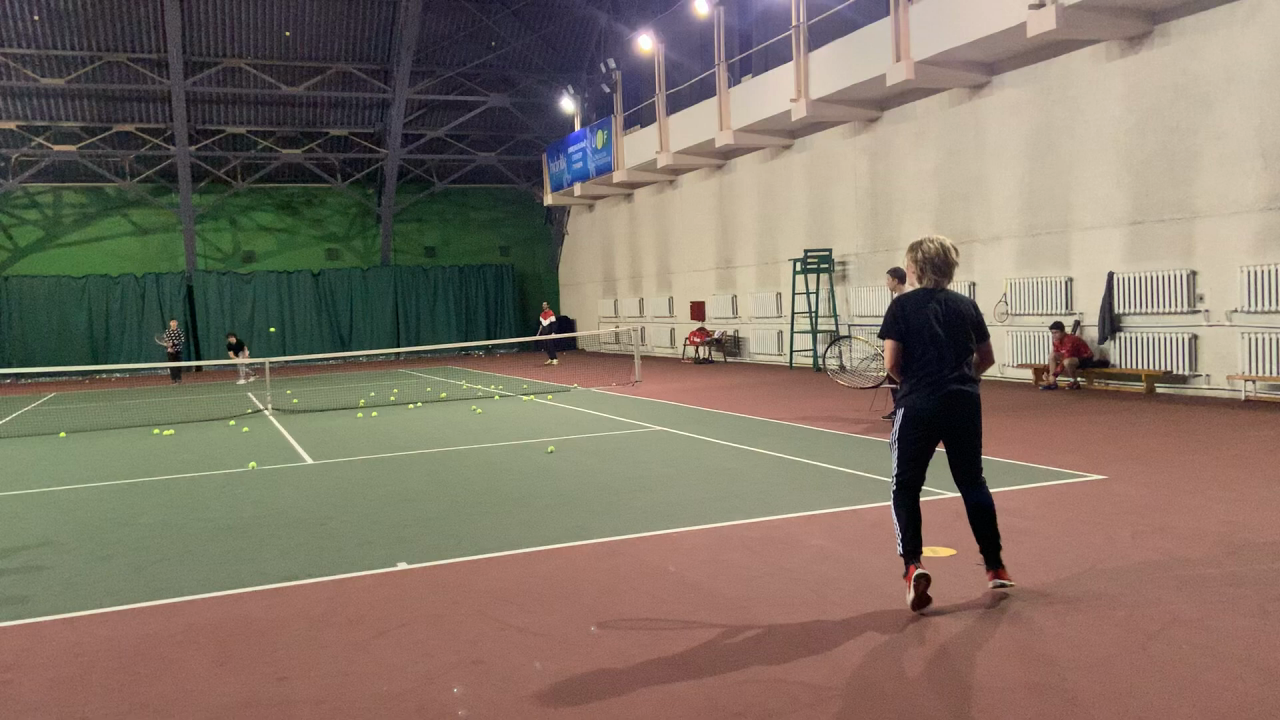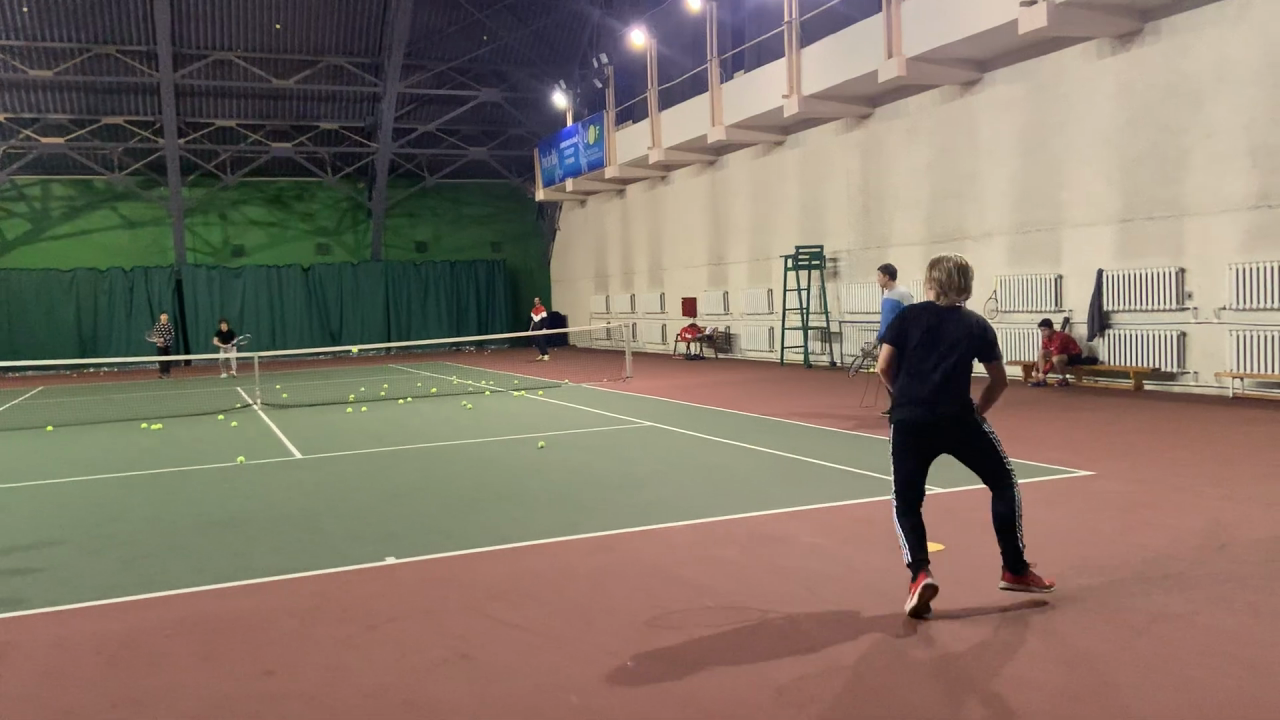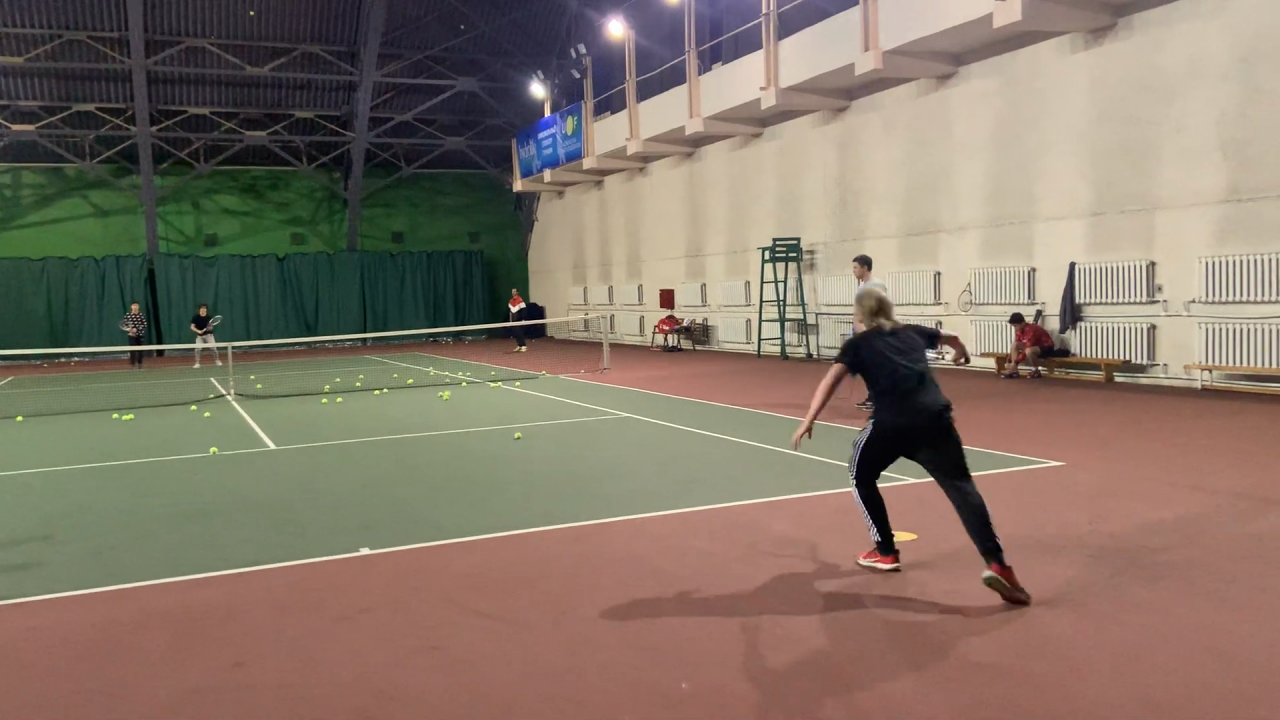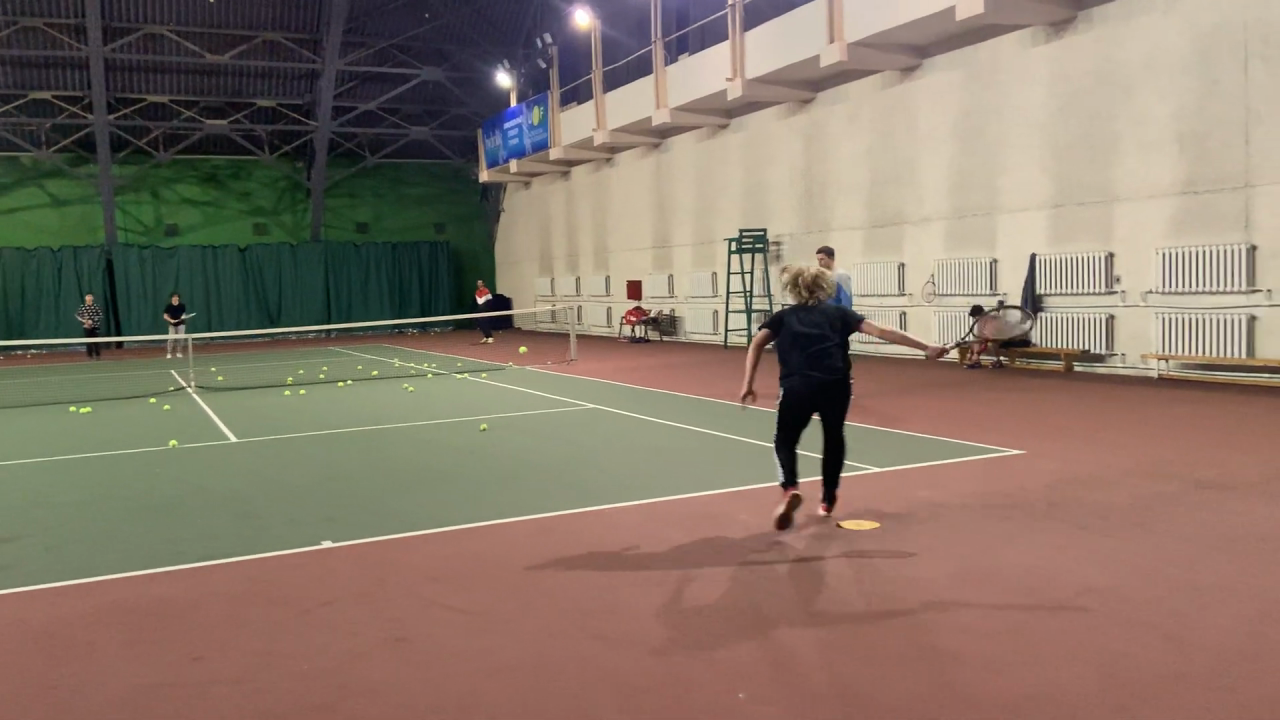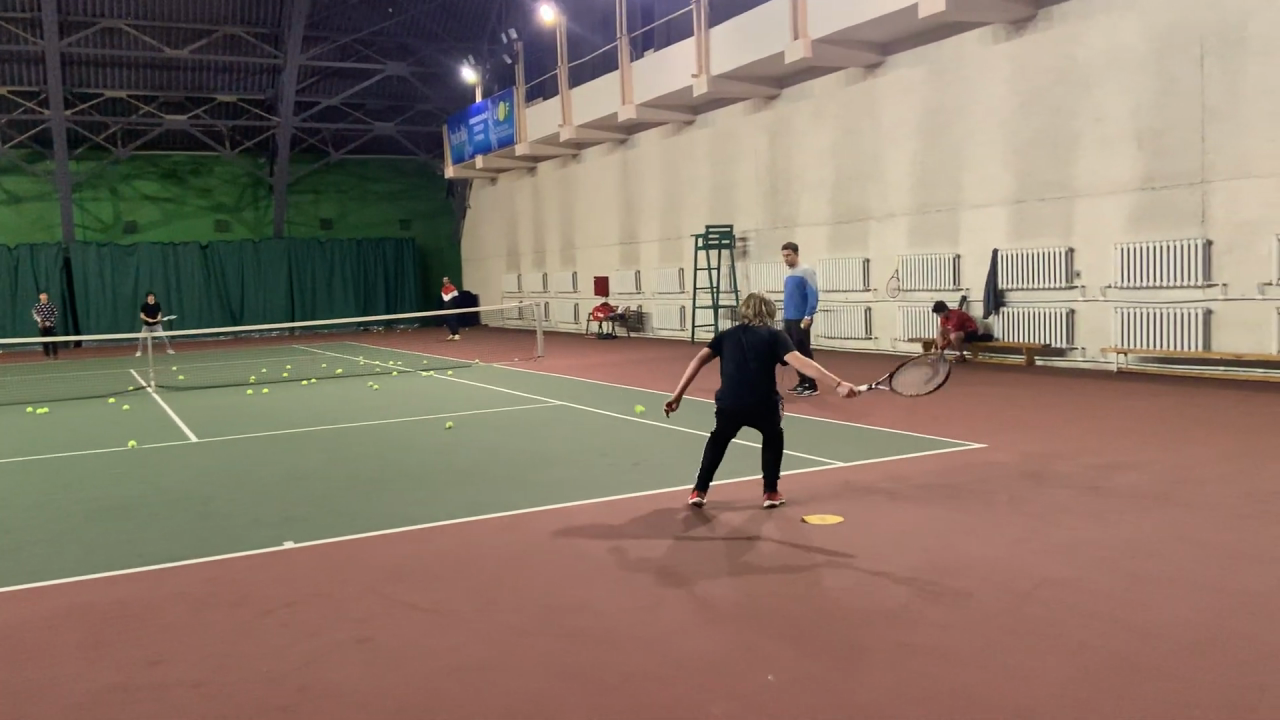
dt=0.3s
person 1, frame 1
left shoulder: (902, 305)
right shoulder: (966, 306)
left elbow: (892, 363)
right elbow: (986, 359)
left hip: (918, 407)
right hip: (964, 404)
left knee: (905, 489)
right knee: (973, 485)
left ankle: (914, 567)
right ankle: (994, 567)
person 1, frame 2
left shoulder: (906, 316)
right shoulder: (977, 324)
left elbow: (884, 368)
right elbow: (999, 380)
right wrist: (977, 410)
left hip: (910, 421)
right hip: (959, 419)
left knee: (907, 503)
right knee: (1003, 484)
left ankle: (921, 574)
right ankle: (1015, 570)
person 1, frame 3
left shoulder: (858, 344)
right shoulder: (911, 332)
left elbow: (830, 381)
right elbow: (951, 338)
left wrist: (808, 422)
right wrist: (961, 353)
left hip: (891, 424)
right hip: (934, 418)
left knee: (861, 475)
right knee: (963, 490)
left ankle: (886, 550)
right ankle: (996, 565)
person 1, frame 4
left shoulder: (783, 317)
right shoulder: (837, 312)
left elbow: (757, 344)
right elbow: (879, 331)
left wrist: (748, 384)
right wrist: (925, 347)
left hip: (797, 388)
right hip: (836, 385)
left knee: (785, 441)
right knee: (833, 435)
left ankle: (790, 490)
right ankle: (829, 498)
person 1, frame 5
left shoulder: (726, 335)
right shoulder: (774, 336)
left elbow: (699, 360)
right elbow: (800, 362)
left wrist: (678, 393)
right wrist: (838, 384)
left hip: (730, 404)
right hip: (764, 403)
left knee: (718, 439)
right knee: (773, 436)
left ankle: (699, 491)
right ankle: (770, 490)
